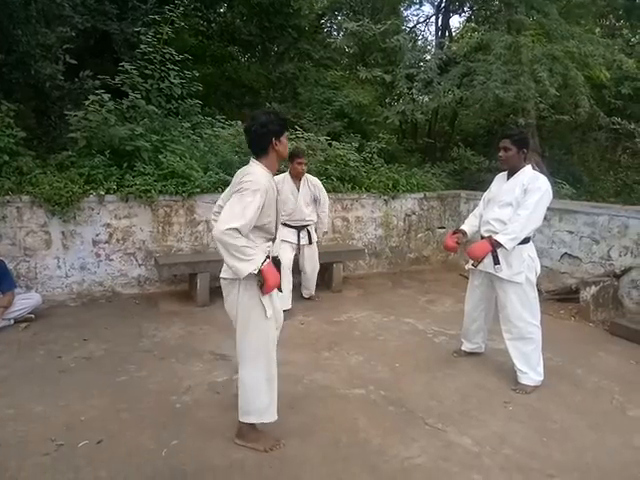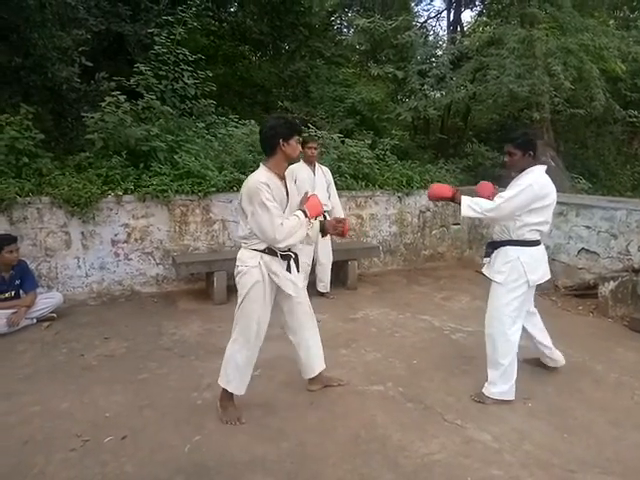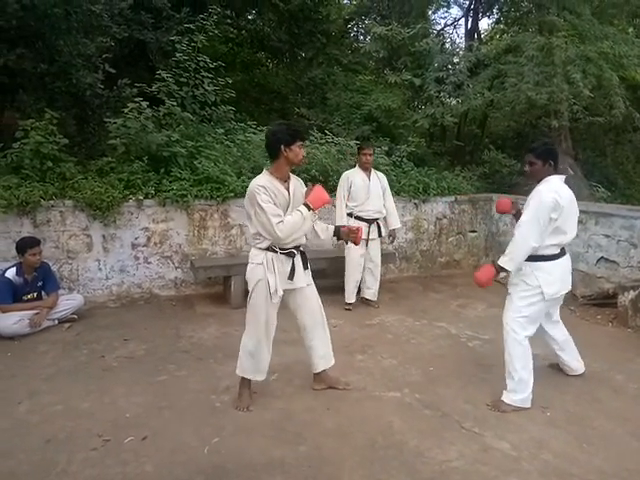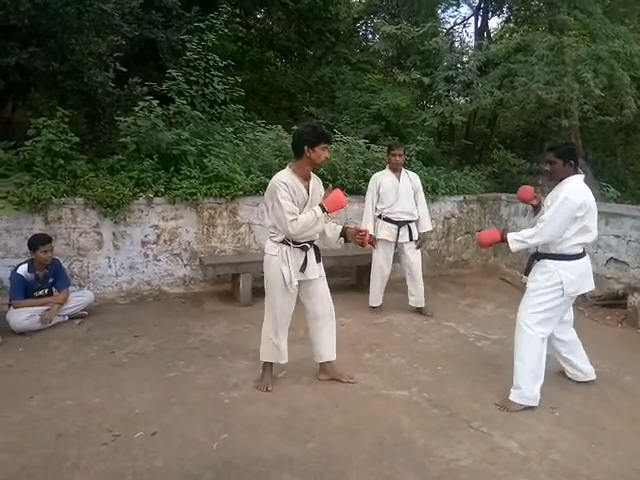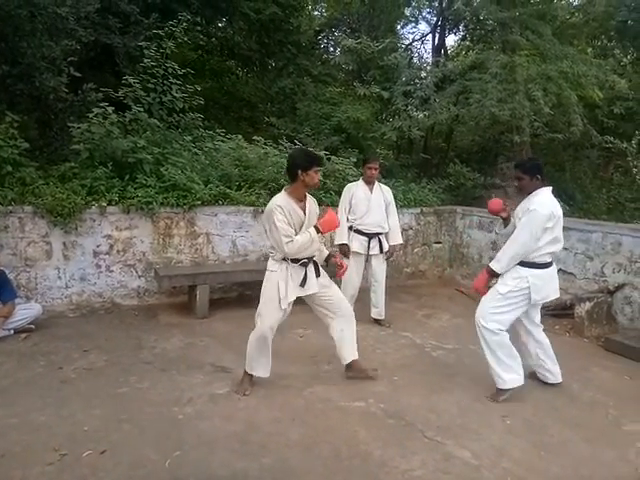
dt=1s
person 1, frame 1
left shoulder: (251, 174)
right shoulder: (258, 182)
left elbow: (220, 211)
right elbow: (223, 231)
right wrist: (258, 266)
left hip: (248, 270)
right hip: (247, 277)
left knee: (273, 323)
right knee: (259, 347)
left ankle: (250, 394)
right ankle: (248, 427)
person 1, frame 2
left shoulder: (283, 181)
right shoulder: (258, 185)
right elbow: (276, 234)
left wrist: (323, 226)
right wrist: (306, 212)
left hip: (282, 264)
right hip: (258, 265)
left knee: (304, 320)
right knee: (248, 333)
left ankle: (315, 375)
right ankle: (226, 397)
person 1, frame 3
left shoulder: (297, 183)
right shoulder: (259, 188)
left elbow: (308, 225)
right elbow: (280, 232)
left wrist: (338, 231)
right wrist: (308, 207)
left hip: (295, 261)
right hip: (267, 263)
left knee: (313, 317)
right knee: (260, 326)
left ankle: (321, 374)
right ankle: (246, 383)
person 1, frame 4
left shoulder: (316, 183)
right shoulder: (281, 183)
right elbow: (292, 227)
left wrist: (345, 233)
right wrist: (323, 208)
left hip: (309, 254)
right hip: (282, 255)
left knee: (322, 309)
right knee: (278, 315)
left ankle: (326, 366)
right ankle: (268, 368)
person 1, frame 5
left shoulder: (311, 202)
right shoulder: (277, 207)
right elbow: (290, 247)
left wrist: (329, 257)
right wrist: (317, 229)
left hip: (310, 270)
right hip: (283, 272)
left knee: (342, 311)
right knee: (266, 326)
left ankle: (352, 365)
right ankle: (250, 374)
person 2, frame 1
left shoulder: (537, 183)
right shoulder: (499, 179)
left elbow: (525, 221)
right elbow: (482, 209)
left wrist: (495, 242)
right wrist: (464, 232)
left hip: (514, 257)
right hip: (486, 253)
left knee: (519, 317)
right knee: (476, 304)
left ankle: (530, 375)
right ankle: (472, 344)
person 2, frame 2
left shoulder: (533, 183)
right shoulder: (531, 179)
left elbow: (497, 208)
right elbow: (510, 208)
left wrist: (456, 197)
right wrist: (495, 198)
left hip: (518, 259)
right hip: (519, 254)
left knee: (501, 321)
right knee: (523, 310)
left ankle: (499, 390)
right ankle: (550, 356)
person 2, frame 3
left shoulder: (544, 193)
right shoulder: (563, 191)
left elbow: (527, 237)
left wrist: (501, 265)
right wrist: (521, 216)
left hip: (538, 271)
right hip: (554, 264)
left knee: (516, 327)
right knee: (548, 318)
left ankle: (517, 397)
right ankle: (571, 364)
person 2, frame 4
left shoulder: (571, 194)
right shoulder: (570, 189)
left elbow: (545, 233)
left wrist: (505, 238)
right wrist: (539, 209)
left hip: (559, 269)
right hip: (564, 266)
left knee: (530, 324)
right knee: (557, 323)
left ankle: (524, 394)
right ankle: (581, 371)
person 2, frame 5
left shoulder: (539, 206)
right shoulder: (539, 200)
left elbow: (519, 245)
right elbow: (522, 234)
left wrist: (490, 271)
right wrist: (508, 219)
left hip: (526, 276)
right hip: (534, 272)
left knee: (487, 318)
right knee: (529, 324)
left ankle: (509, 379)
right ankle: (549, 373)
person 3, frame 1
left shoulder: (314, 183)
right shoulder: (277, 182)
left elbow: (323, 207)
left wrist: (320, 230)
left hip: (307, 231)
right hip: (286, 231)
left knee: (311, 266)
right knee: (283, 267)
left ankle: (308, 292)
right ankle: (282, 305)
person 3, frame 2
left shoulder: (325, 171)
right shoulder: (293, 170)
left elbow: (333, 196)
left wrist: (337, 218)
left hip: (322, 219)
left knee: (325, 257)
right knee: (303, 258)
left ankle: (323, 288)
person 3, frame 3
left shoulder: (380, 177)
right shoulder: (348, 176)
left elbow: (388, 202)
right elbow: (341, 202)
left wrist: (393, 226)
left hip: (375, 226)
right hip: (356, 225)
left knee: (373, 263)
right knee: (354, 263)
left ankle: (369, 295)
right ankle: (349, 299)
person 3, frame 4
left shoulder: (413, 178)
right shoulder: (378, 178)
left elbow: (421, 204)
right elbow: (370, 205)
left wrist: (423, 230)
right wrist: (369, 231)
left hip: (409, 229)
right hip: (386, 228)
left knee: (414, 267)
right knee: (381, 268)
left ankle: (418, 303)
right ankle: (375, 302)
person 3, frame 5
left shoulder: (386, 191)
right shoulder: (351, 188)
left elbow: (392, 218)
right elbow: (343, 216)
left wrist: (393, 243)
right wrist: (343, 242)
left hip: (378, 241)
right hip: (357, 240)
left knee: (379, 279)
right knee: (351, 279)
left ankle: (378, 315)
